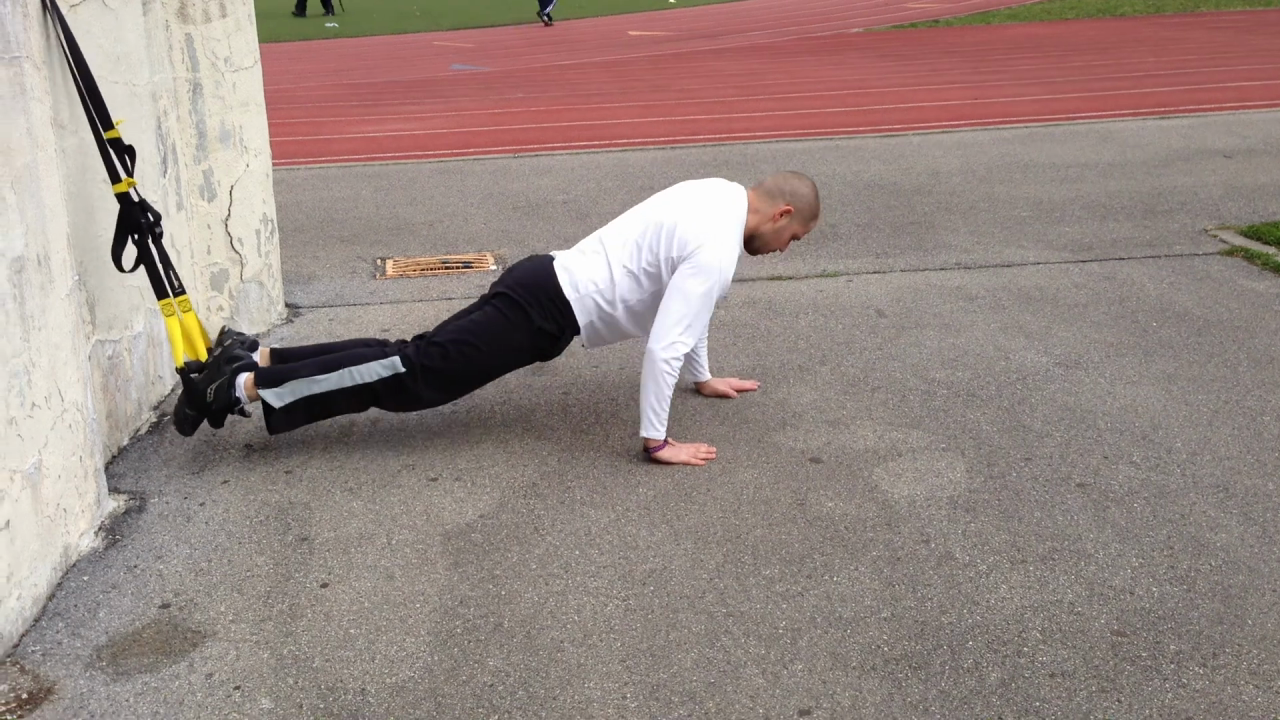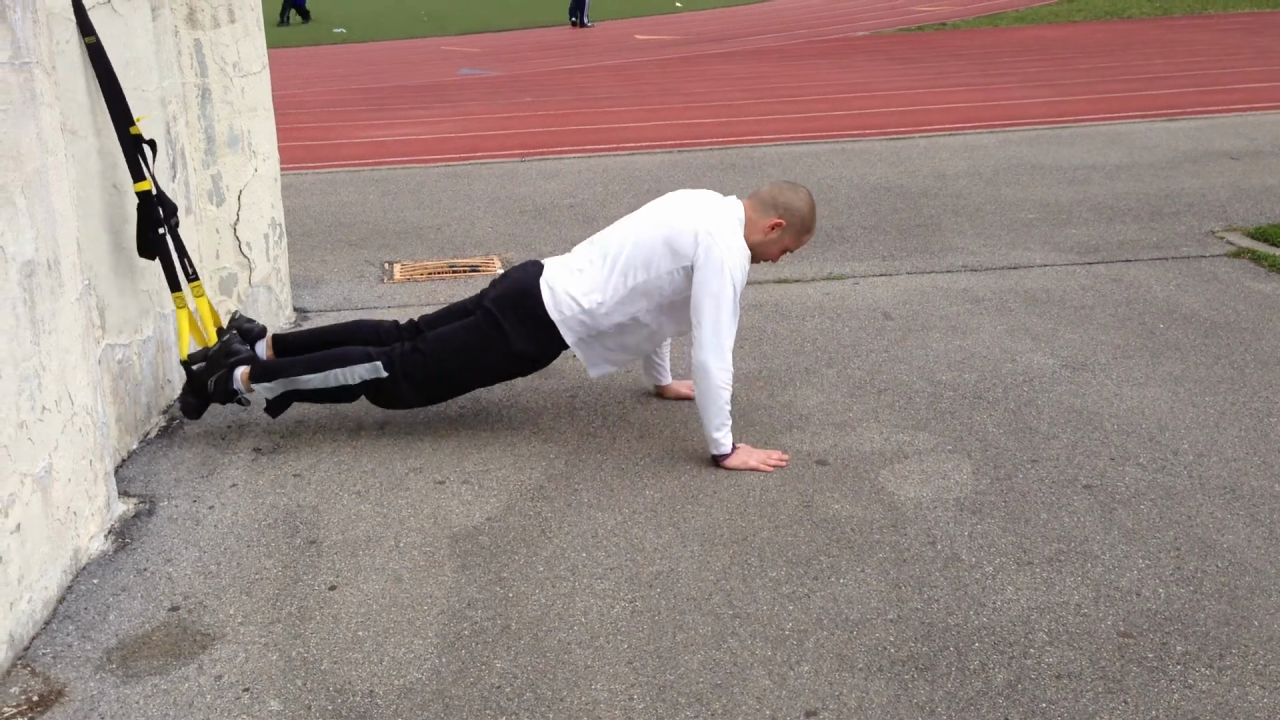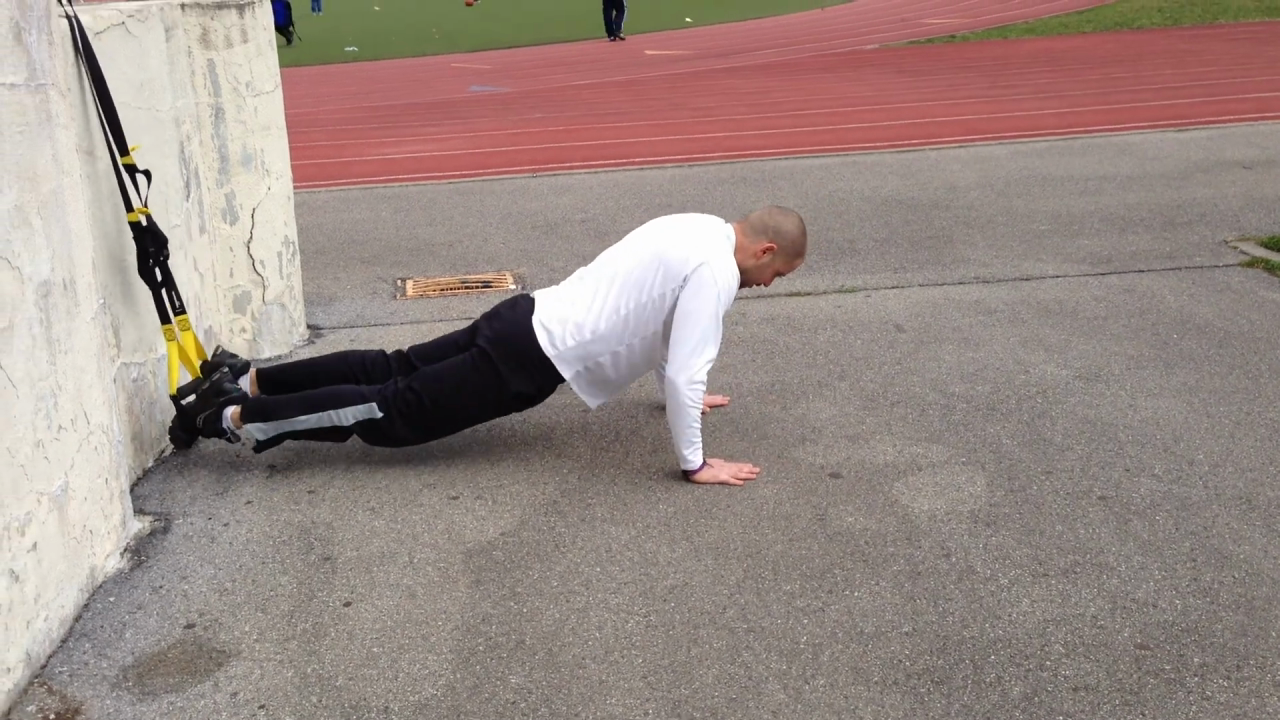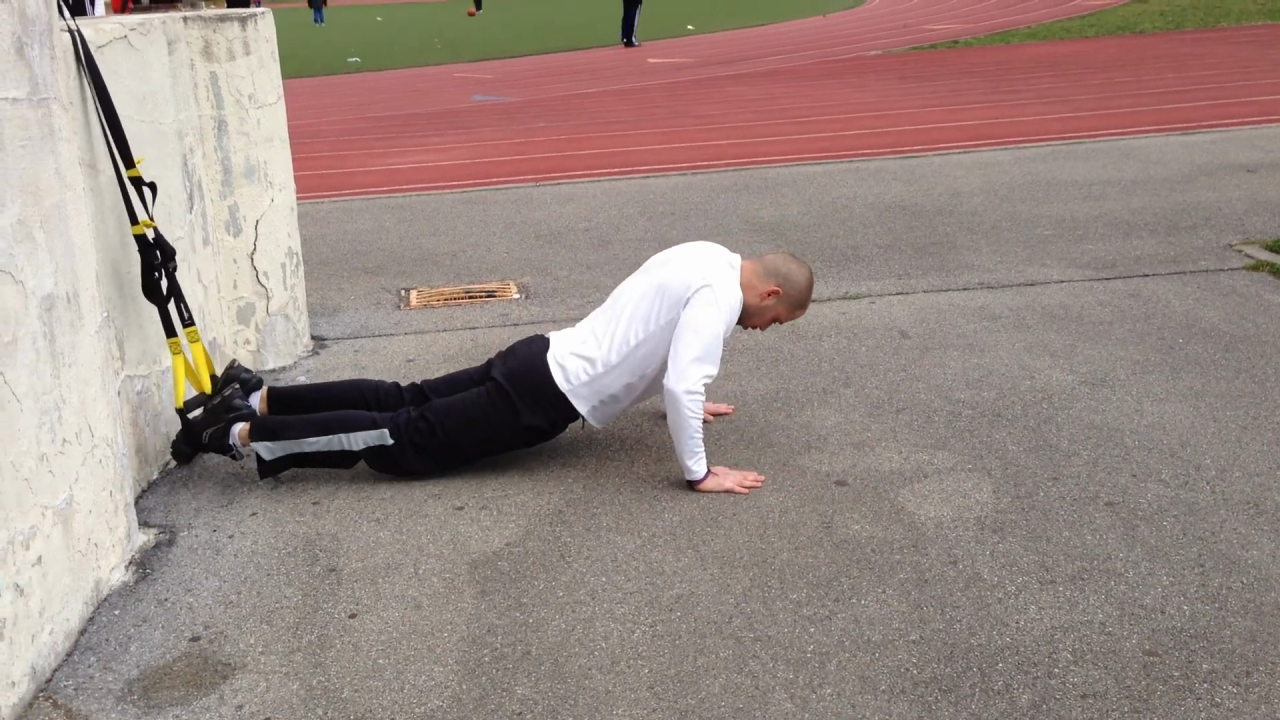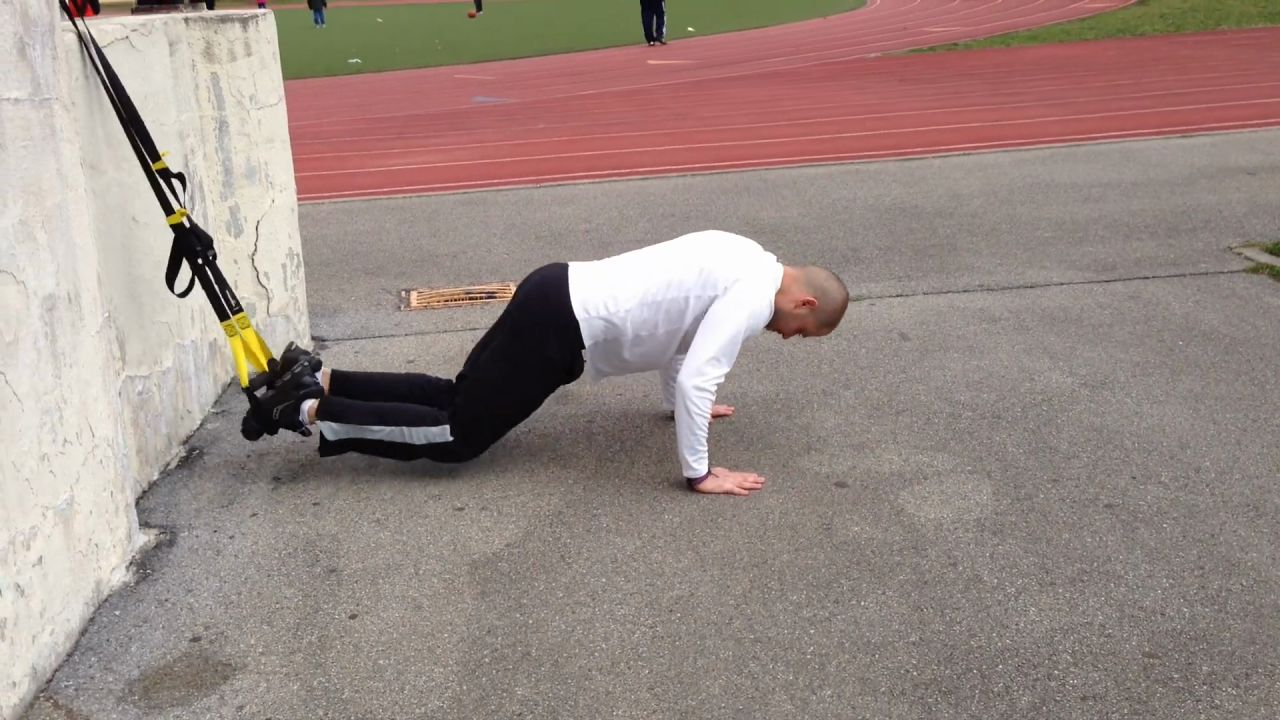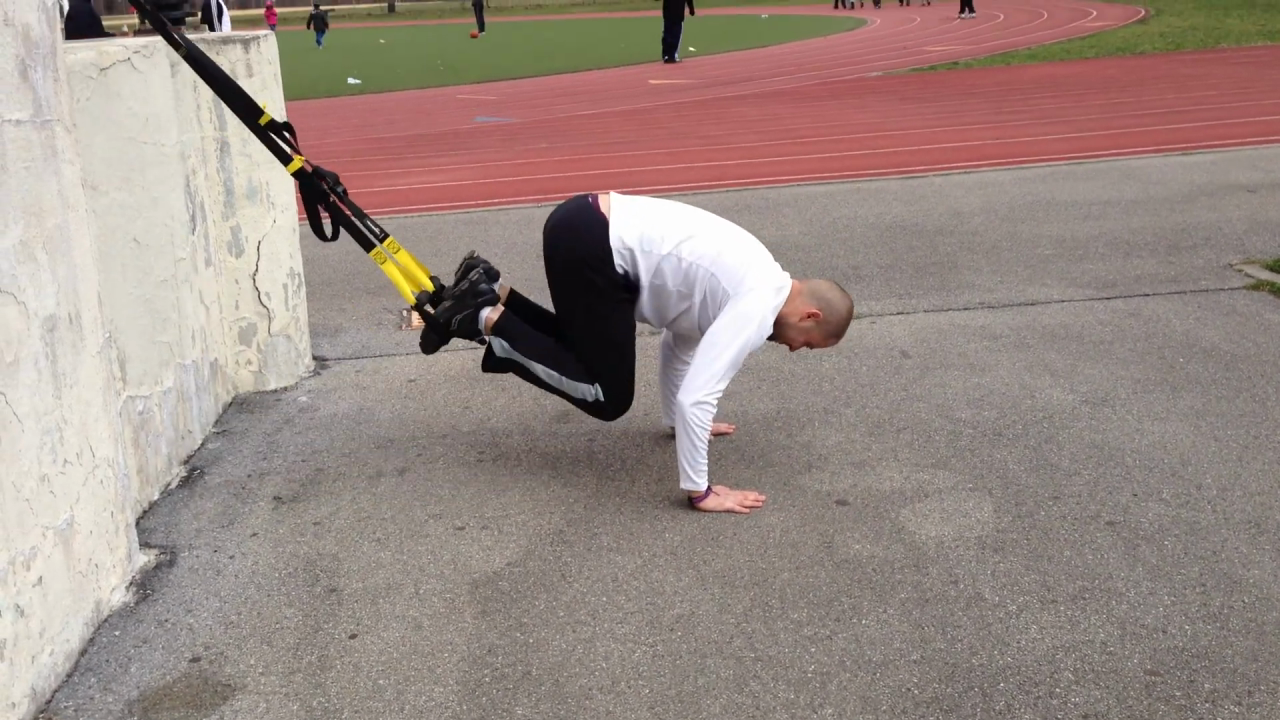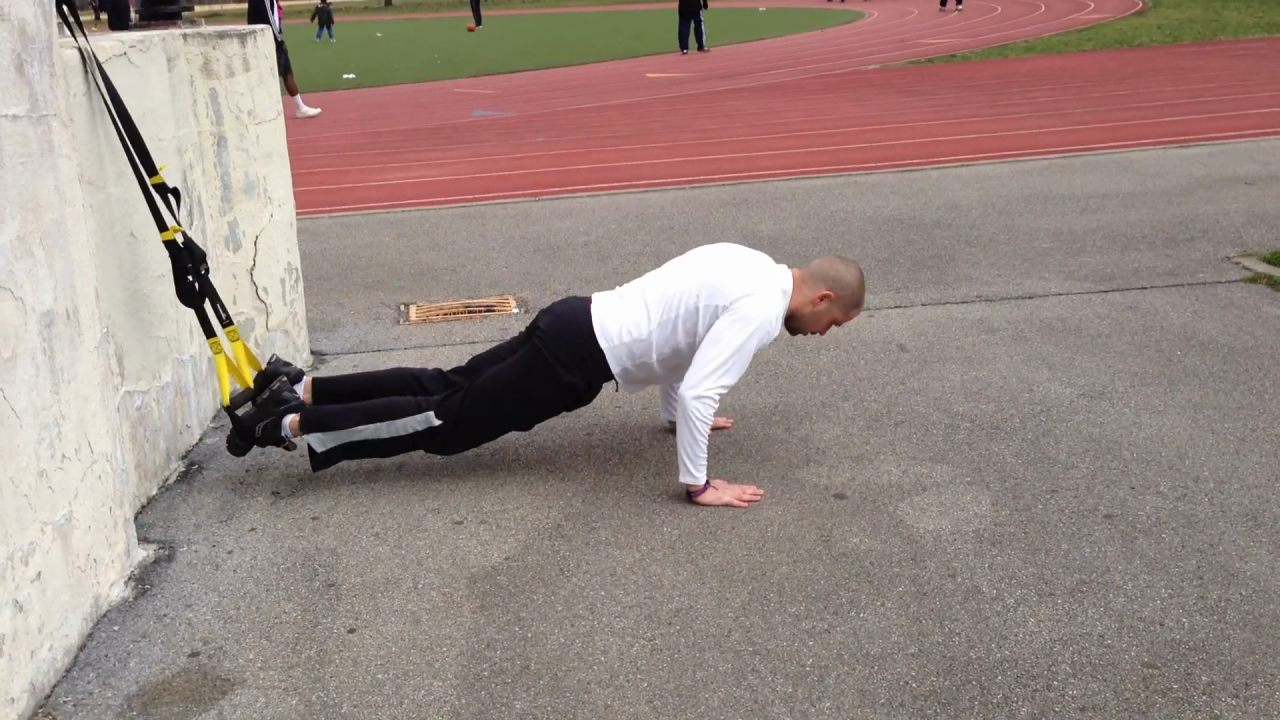
dt=0.7s
person 1, frame 1
left shoulder: (717, 195)
right shoulder: (719, 250)
left elbow: (676, 301)
right elbow: (663, 346)
left wrist: (705, 377)
right wrist: (656, 439)
left hip: (544, 280)
right hip: (548, 309)
left knee: (406, 355)
right knee: (411, 376)
left ankle: (255, 355)
right ankle: (243, 385)
person 1, frame 2
left shoulder: (705, 207)
right shoulder: (726, 248)
right elbow: (712, 352)
left wrist: (663, 380)
right wrist: (724, 447)
left hip: (536, 289)
right hip: (537, 321)
left knee: (403, 339)
right knee: (400, 374)
left ankle: (259, 345)
right ankle: (245, 378)
person 1, frame 3
left shoulder: (699, 228)
right shoulder: (716, 271)
right elbow: (686, 373)
left wrist: (678, 395)
right wrist: (694, 463)
left hip: (528, 319)
right hip: (535, 357)
left knee: (394, 371)
right knee: (393, 411)
left ankle: (245, 378)
right ankle: (236, 414)
person 1, frame 4
left shoulder: (708, 257)
right shoulder: (721, 295)
right elbow: (681, 384)
left wrist: (688, 402)
right wrist: (699, 472)
left hip: (543, 361)
right hip: (546, 398)
left knee: (404, 403)
right knee: (404, 441)
left ankle: (256, 396)
right ankle: (243, 432)
person 1, frame 5
left shoulder: (743, 258)
right shoulder: (756, 294)
right elbow: (695, 378)
left wrist: (684, 404)
right wrist: (700, 473)
left hip: (558, 294)
right hip: (561, 322)
left knee: (452, 400)
right knee: (458, 433)
left ankle: (318, 378)
right ankle: (310, 411)
person 1, frame 6
left shoulder: (753, 278)
right shoulder: (758, 306)
left elbow: (679, 334)
right elbow: (696, 395)
left wrist: (674, 420)
right wrist: (699, 490)
left hip: (584, 221)
right hip: (590, 242)
left knee: (590, 355)
right knee: (607, 396)
left ankle: (489, 295)
right ankle: (488, 321)
person 1, frame 7
left shoulder: (749, 267)
right shoulder: (765, 307)
right elbow: (700, 391)
left wrist: (677, 415)
right wrist: (699, 484)
left hip: (576, 322)
right hip: (580, 356)
left knee: (445, 389)
right knee: (450, 422)
left ankle: (301, 389)
right ankle: (294, 424)
